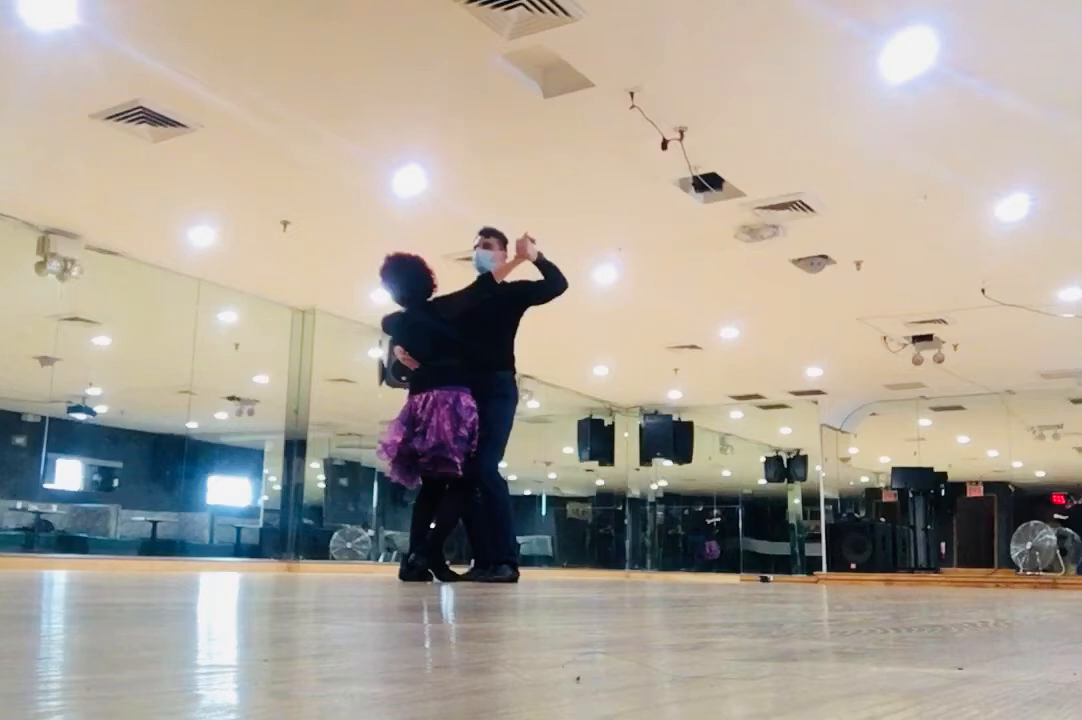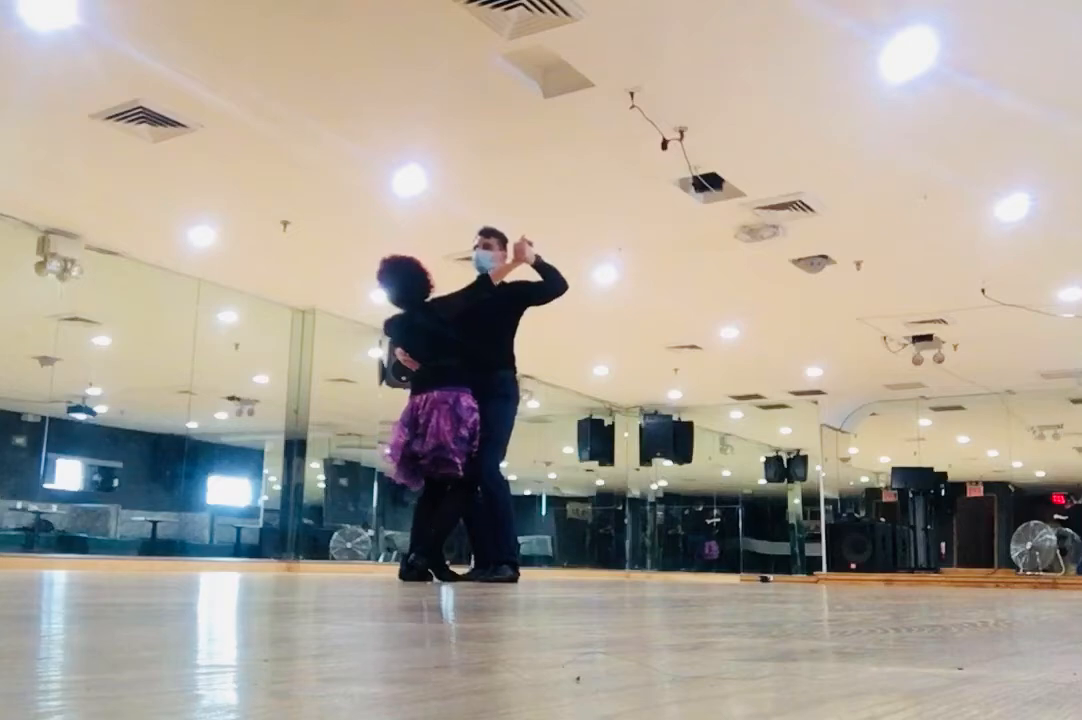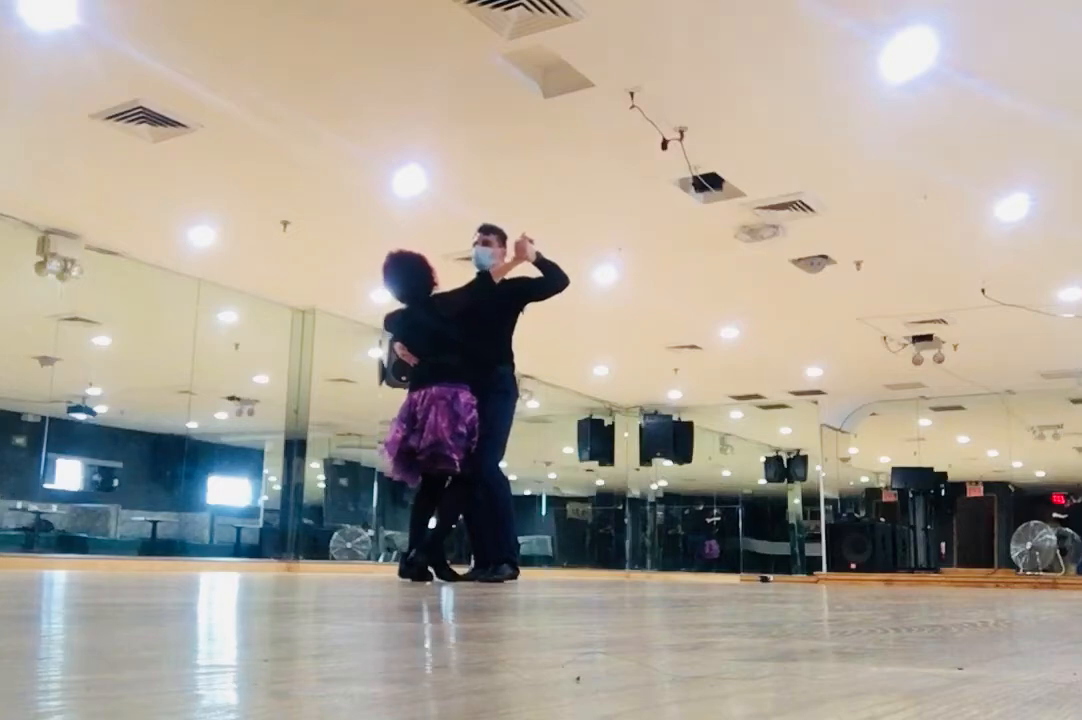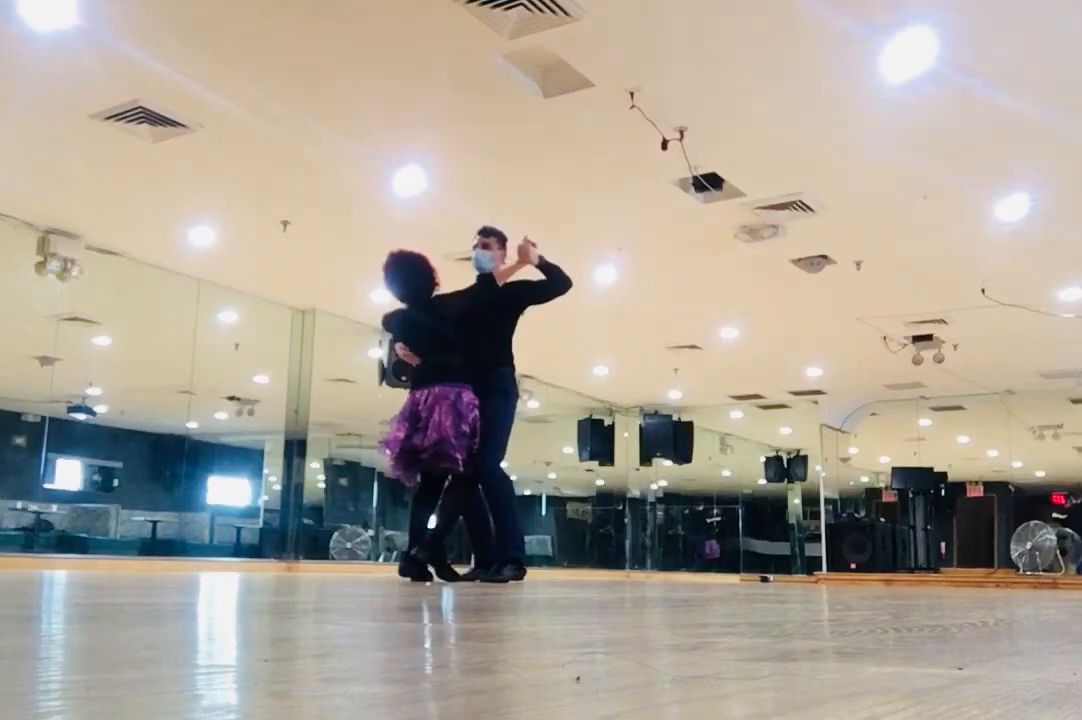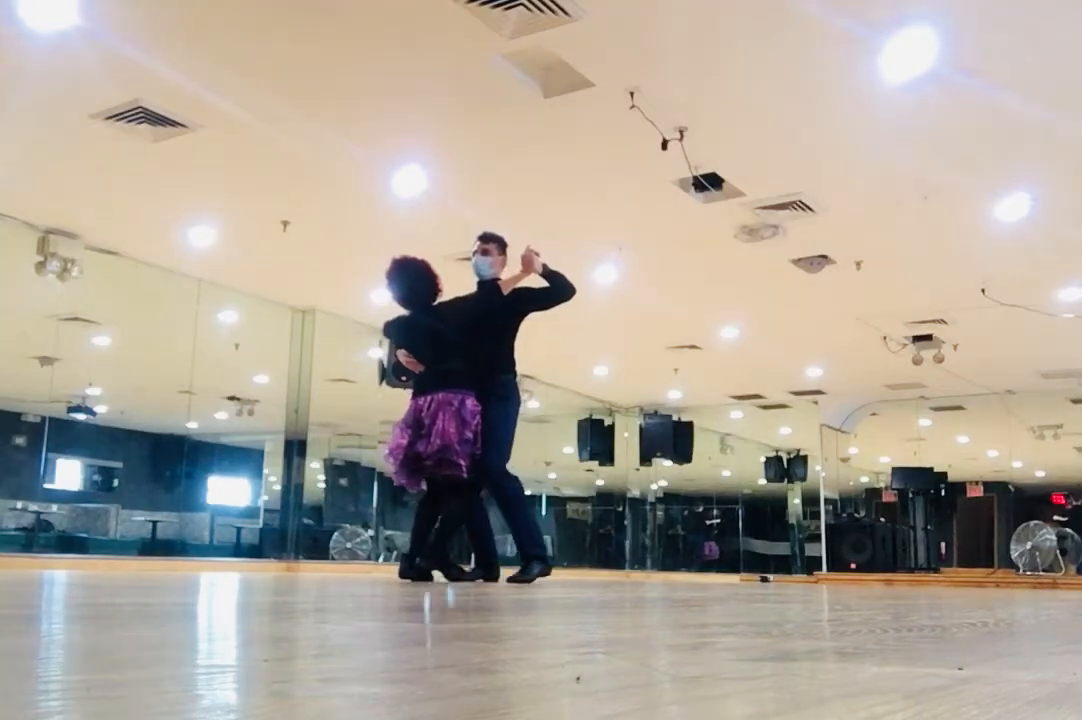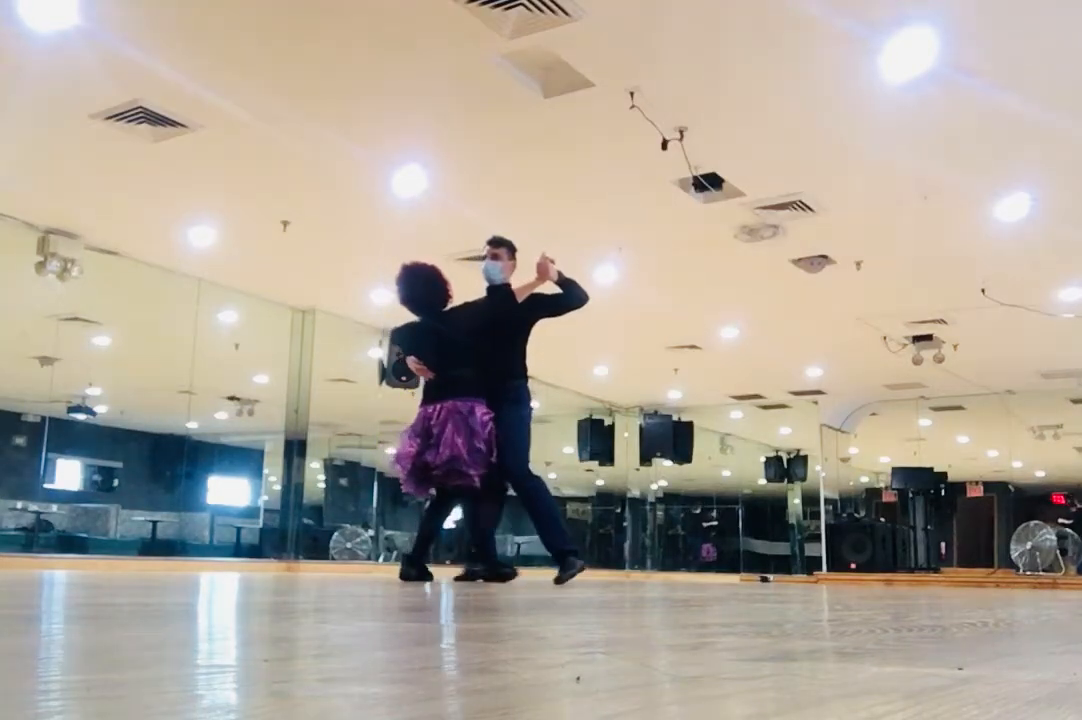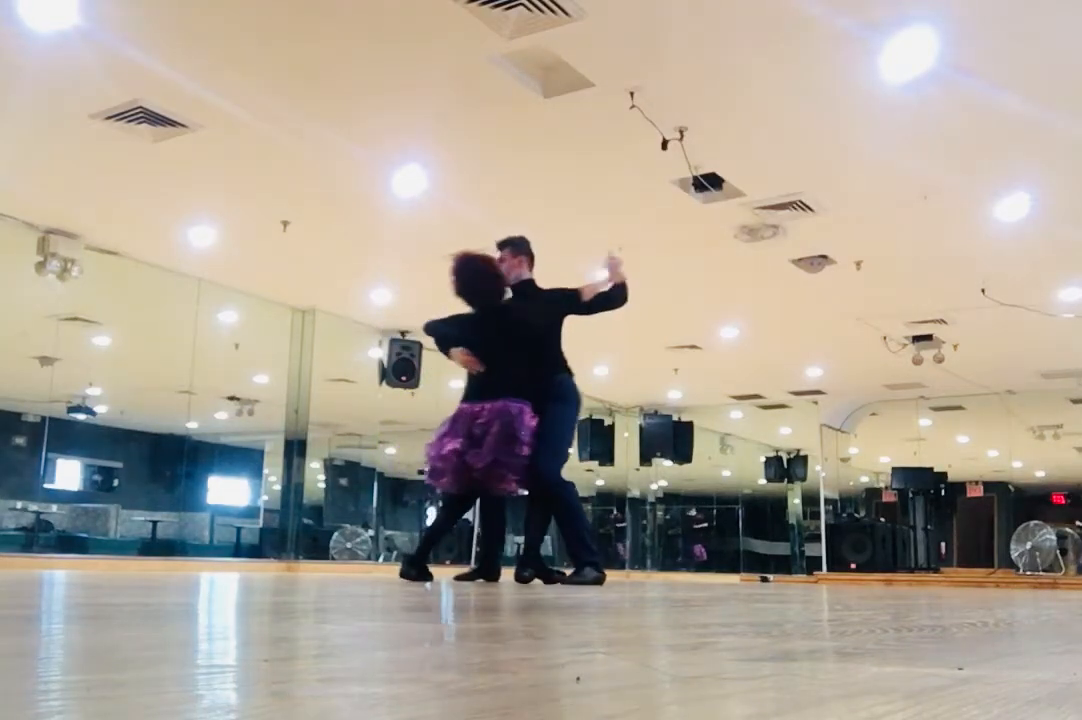
dt=0.4s
person 1, frame 1
left shoulder: (513, 292)
right shoulder: (458, 299)
left elbow: (558, 285)
left wrist: (535, 257)
right wrist: (405, 348)
left hip: (497, 388)
left knee: (485, 468)
right knee: (462, 472)
left ankle: (507, 560)
right ankle: (484, 560)
person 1, frame 2
left shoulder: (513, 292)
right shoulder: (459, 299)
left elbow: (558, 286)
left wrist: (533, 260)
left hip: (498, 388)
left knee: (486, 468)
right knee: (464, 473)
left ankle: (507, 560)
right ankle: (485, 560)
person 1, frame 3
left shoulder: (512, 289)
right shoulder: (458, 296)
left elbow: (559, 281)
left wrist: (533, 257)
right wrist: (405, 345)
left hip: (496, 385)
left knee: (486, 465)
right knee: (465, 471)
left ankle: (506, 558)
right ankle: (485, 560)
person 1, frame 4
left shoulder: (512, 291)
right shoulder: (457, 299)
left elbow: (561, 284)
left wrist: (536, 260)
right wrist: (404, 344)
left hip: (497, 386)
left knee: (487, 465)
right knee: (464, 472)
left ankle: (512, 558)
right ankle: (486, 560)
person 1, frame 5
left shoulder: (515, 298)
right shoulder: (458, 305)
left elbow: (565, 291)
left wrist: (539, 269)
right wrist: (406, 352)
left hip: (499, 392)
left knee: (492, 468)
left ankle: (535, 556)
right ankle: (486, 562)
person 1, frame 6
left shoulder: (525, 304)
left elbow: (578, 298)
left wrist: (555, 277)
right wrist: (415, 359)
left hip: (511, 397)
left knee: (516, 471)
right knee: (482, 478)
left ankle: (567, 554)
right ankle: (484, 559)
person 1, frame 7
left shoulder: (553, 299)
left elbow: (613, 301)
left wrist: (617, 280)
right wrist: (456, 352)
left hip: (557, 396)
left knee: (546, 473)
left ankle: (589, 562)
right ankle: (532, 559)
person 2, frame 1
left shoulder: (395, 322)
right shoulder: (439, 311)
right elbow: (481, 290)
left hip: (419, 403)
right hip: (451, 400)
left knee: (431, 484)
right knee: (461, 480)
left ankle: (414, 558)
right ankle: (429, 553)
person 2, frame 2
left shoulder: (395, 325)
right shoulder: (437, 311)
right elbow: (478, 290)
right wrist: (517, 261)
left hip: (421, 402)
right hip: (453, 399)
left knee: (434, 484)
right knee: (463, 480)
left ankle: (414, 558)
right ankle: (429, 552)
person 2, frame 3
left shoulder: (396, 320)
right shoulder: (439, 308)
right elbow: (480, 288)
left hip: (420, 399)
right hip: (452, 396)
left knee: (430, 481)
right knee: (461, 475)
left ankle: (414, 556)
right ankle: (431, 548)
person 2, frame 4
left shoulder: (397, 321)
right shoulder: (442, 310)
right elbow: (486, 289)
left hip: (421, 401)
right hip: (455, 398)
left knee: (429, 481)
right knee: (463, 475)
left ankle: (414, 554)
person 2, frame 5
left shoulder: (399, 327)
right shoulder: (448, 317)
right wrist: (526, 273)
left hip: (423, 406)
right hip: (457, 405)
left knee: (436, 487)
right knee: (459, 483)
left ankle: (415, 557)
right ankle: (432, 553)
person 2, frame 6
left shoulder: (410, 334)
right shoulder: (458, 320)
right elbow: (502, 301)
left hip: (433, 413)
right hip: (465, 410)
left knee: (446, 491)
right knee: (466, 487)
left ankle: (416, 559)
person 2, frame 7
left shoulder: (464, 324)
right shoulder: (516, 316)
left elbow: (433, 329)
left hip: (475, 411)
right hip: (512, 410)
left knee: (464, 490)
right knee: (493, 487)
left ankle: (418, 559)
right ankle: (487, 563)
